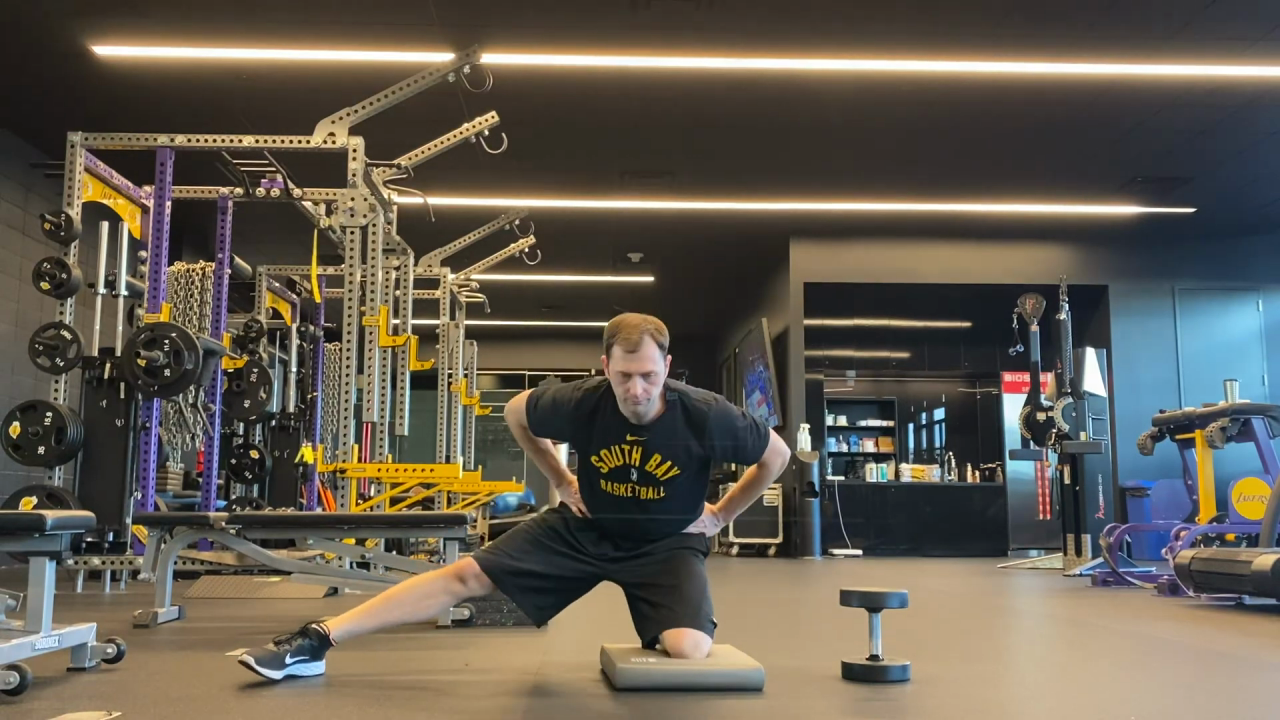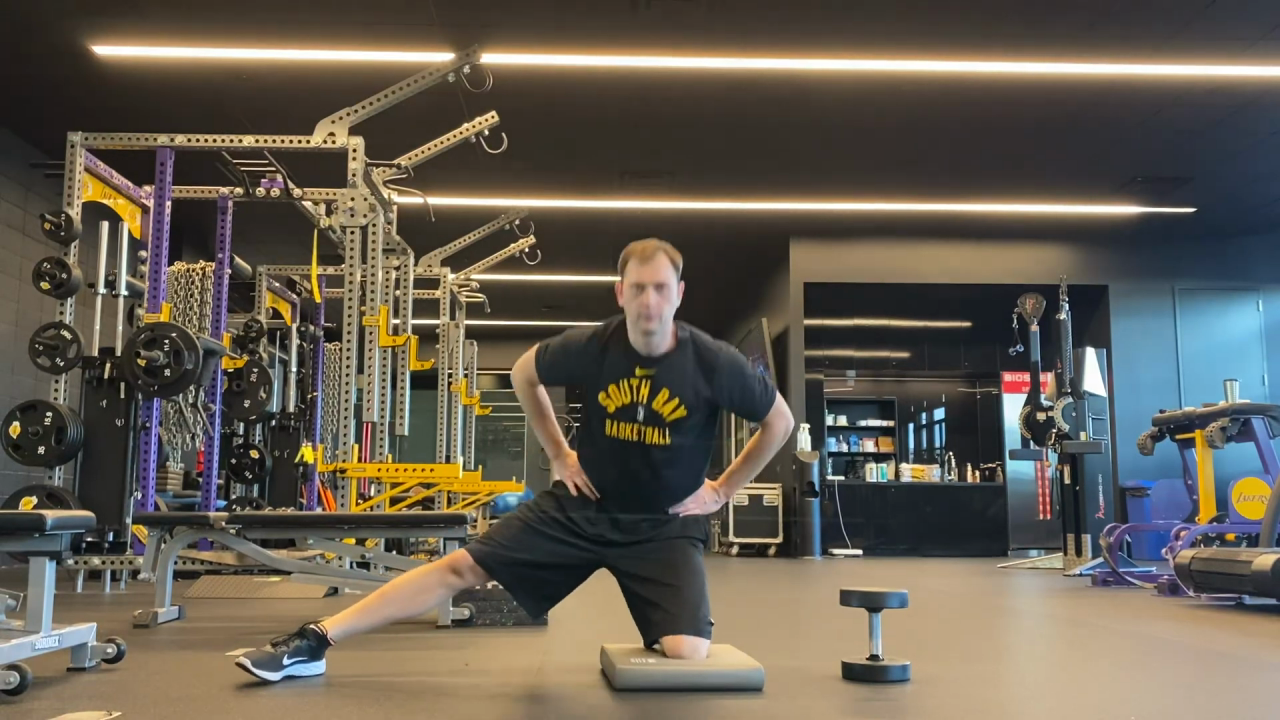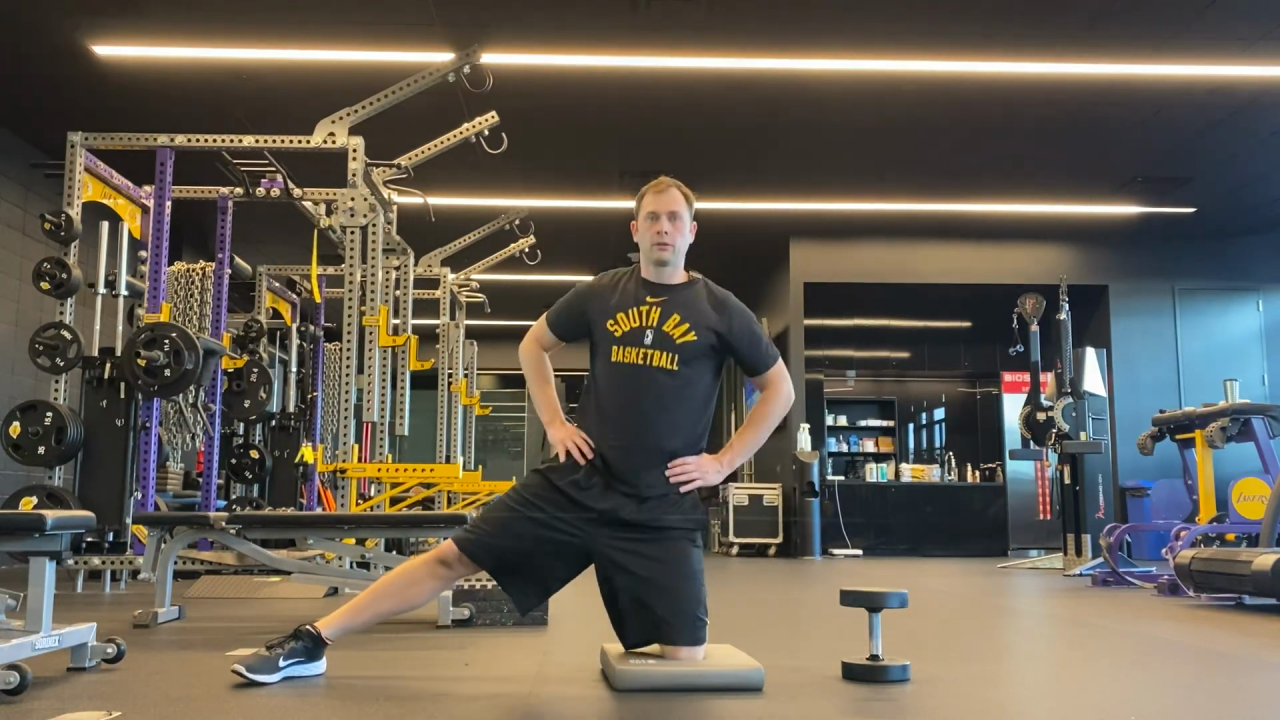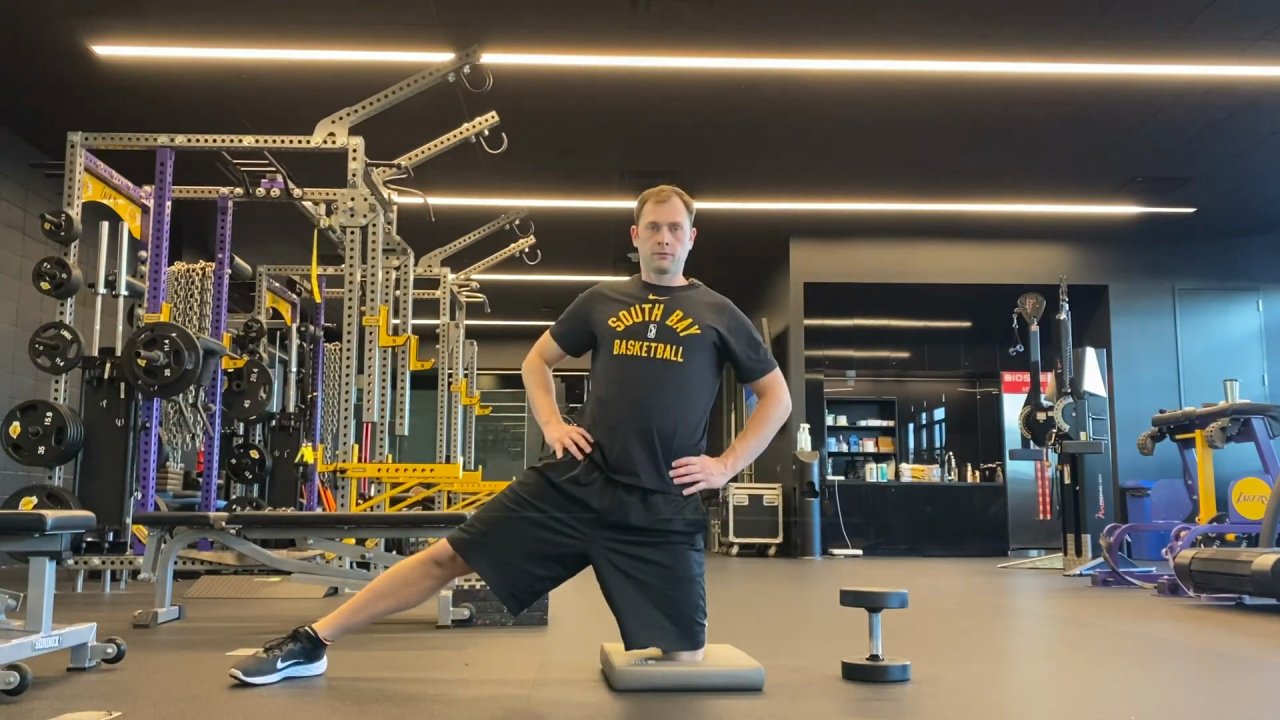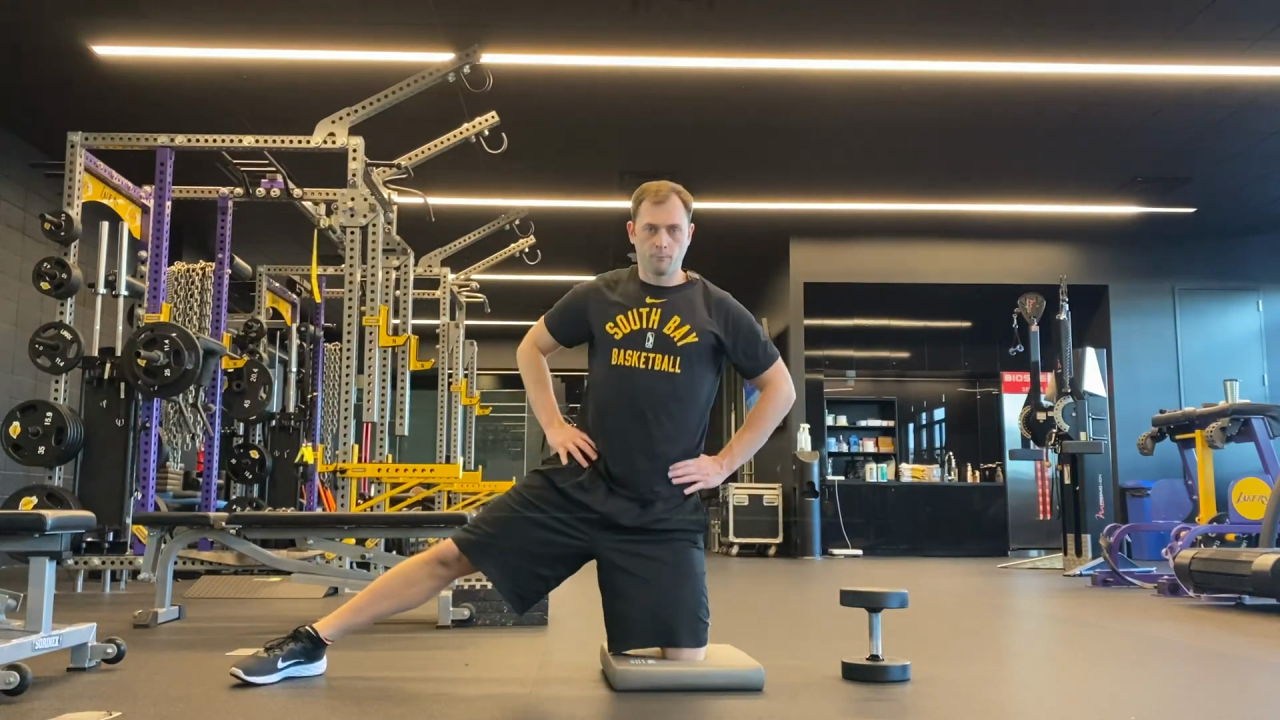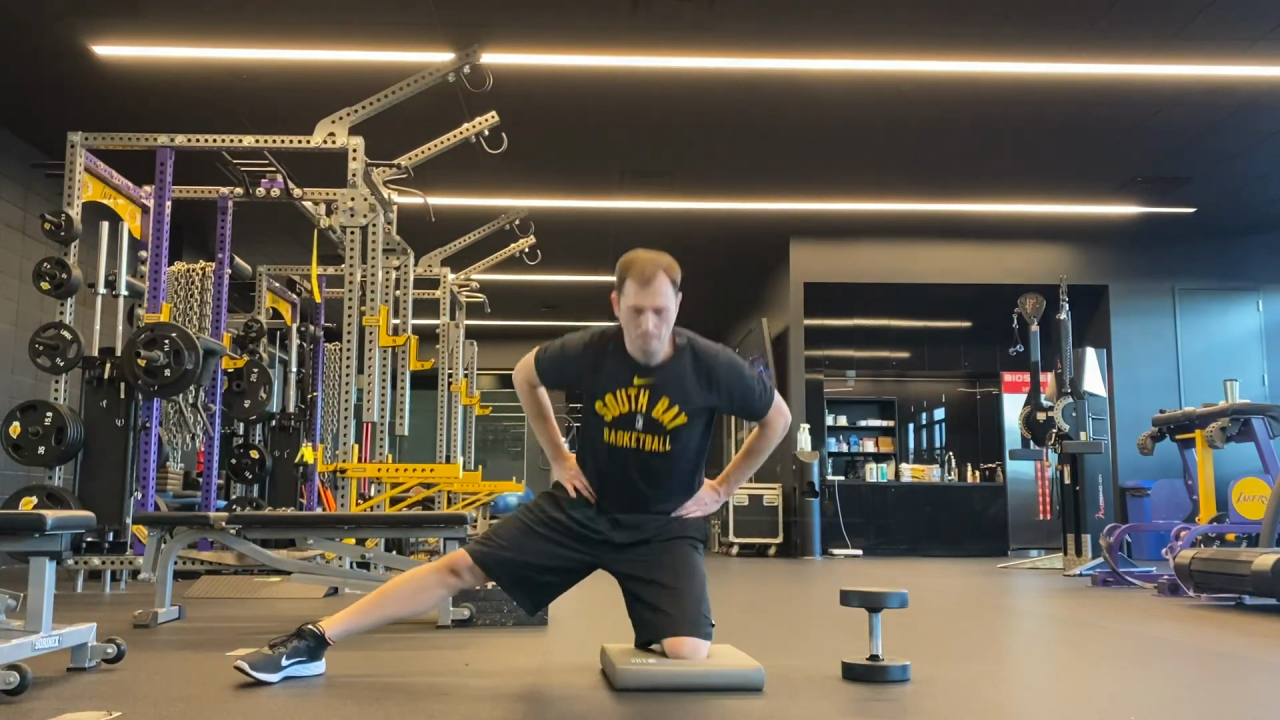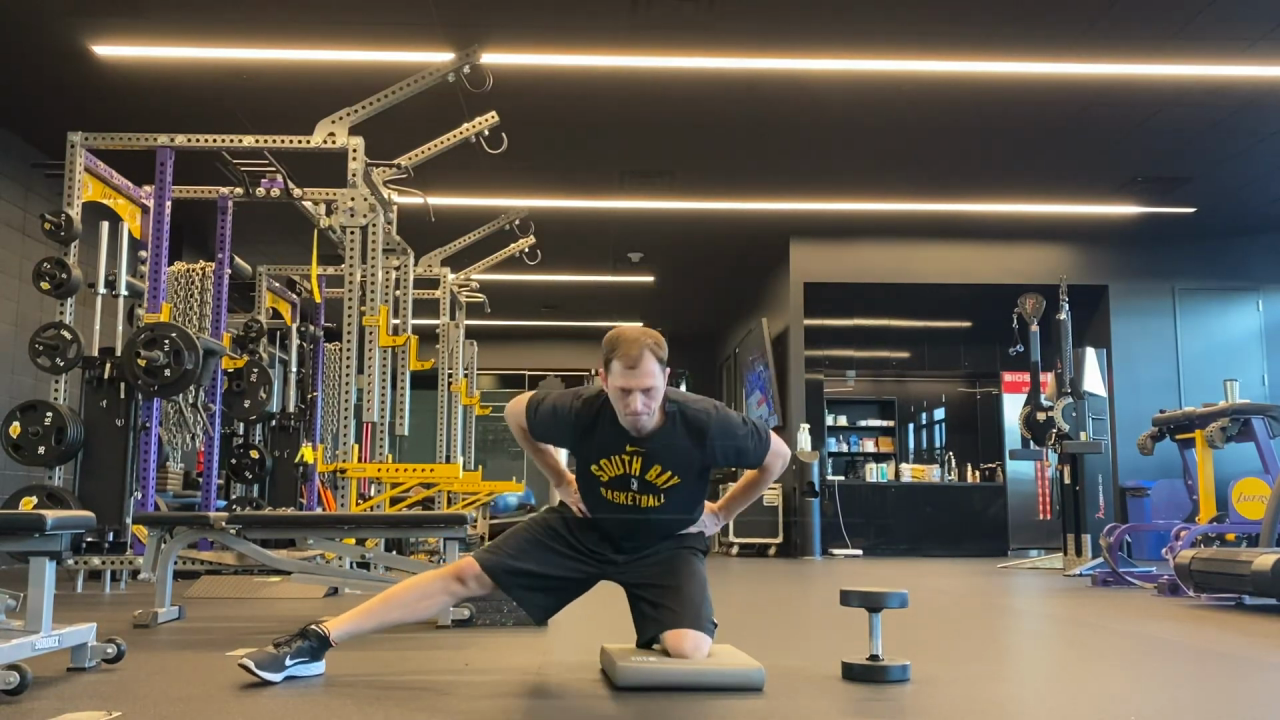
dt=0.3s
person 1, frame 1
left shoulder: (704, 415)
right shoulder: (579, 405)
left elbow: (776, 456)
right elbow: (515, 413)
left wrist: (719, 515)
right wrist: (562, 482)
left hip: (667, 543)
right hip: (583, 529)
left knee: (690, 652)
right knee: (464, 576)
right ankle: (315, 640)
person 1, frame 2
left shoulder: (714, 362)
right shoulder: (590, 347)
left elbow: (779, 421)
right elbow: (522, 375)
left wrist: (721, 490)
right wrist: (560, 455)
left hip: (666, 524)
right hip: (583, 505)
left knee: (687, 655)
right knee: (461, 567)
left ankle: (650, 637)
right ankle: (313, 641)
person 1, frame 3
left shoulder: (720, 309)
right shoulder: (601, 293)
left elbow: (780, 388)
right elbow: (533, 346)
left wrist: (725, 462)
right wrist: (554, 423)
left hip: (662, 504)
right hip: (578, 481)
left knee: (684, 656)
right knee: (453, 558)
right ankle: (312, 642)
person 1, frame 4
left shoulder: (717, 312)
right shoulder: (603, 299)
left elbow: (777, 397)
right elbow: (537, 360)
left wrist: (728, 466)
right wrist: (551, 424)
left hip: (663, 504)
right hip: (576, 478)
left knee: (682, 657)
right knee: (447, 557)
right ankle: (309, 643)
person 1, frame 5
left shoulder: (718, 310)
right shoulder: (600, 294)
left elbow: (780, 388)
right elbow: (531, 348)
left wrist: (725, 462)
right wrist: (554, 426)
left hip: (662, 506)
right hip: (579, 483)
left knee: (685, 658)
right knee: (451, 558)
right ankle: (310, 643)
person 1, frame 6
left shoulder: (712, 367)
right shoulder: (586, 353)
left elbow: (779, 418)
right elbow: (524, 375)
left wrist: (721, 489)
right wrist: (559, 458)
left hip: (664, 528)
right hip: (582, 509)
left knee: (689, 654)
right knee: (458, 567)
right ankle: (311, 644)
person 1, frame 7
left shoulder: (705, 424)
right shoulder: (577, 413)
left elbow: (778, 456)
right elbow: (515, 412)
left wrist: (720, 514)
right wrist: (562, 482)
left hip: (668, 546)
right hip: (584, 529)
left knee: (689, 653)
right knee: (463, 576)
right ankle: (314, 640)
